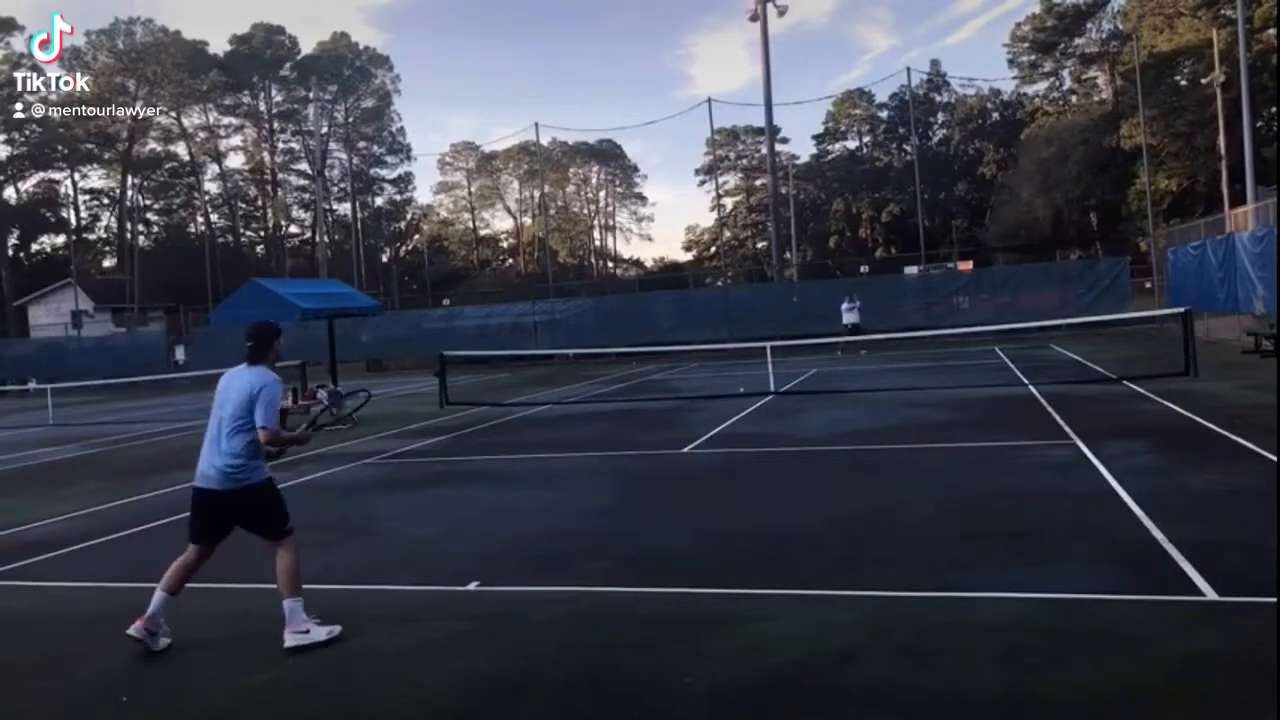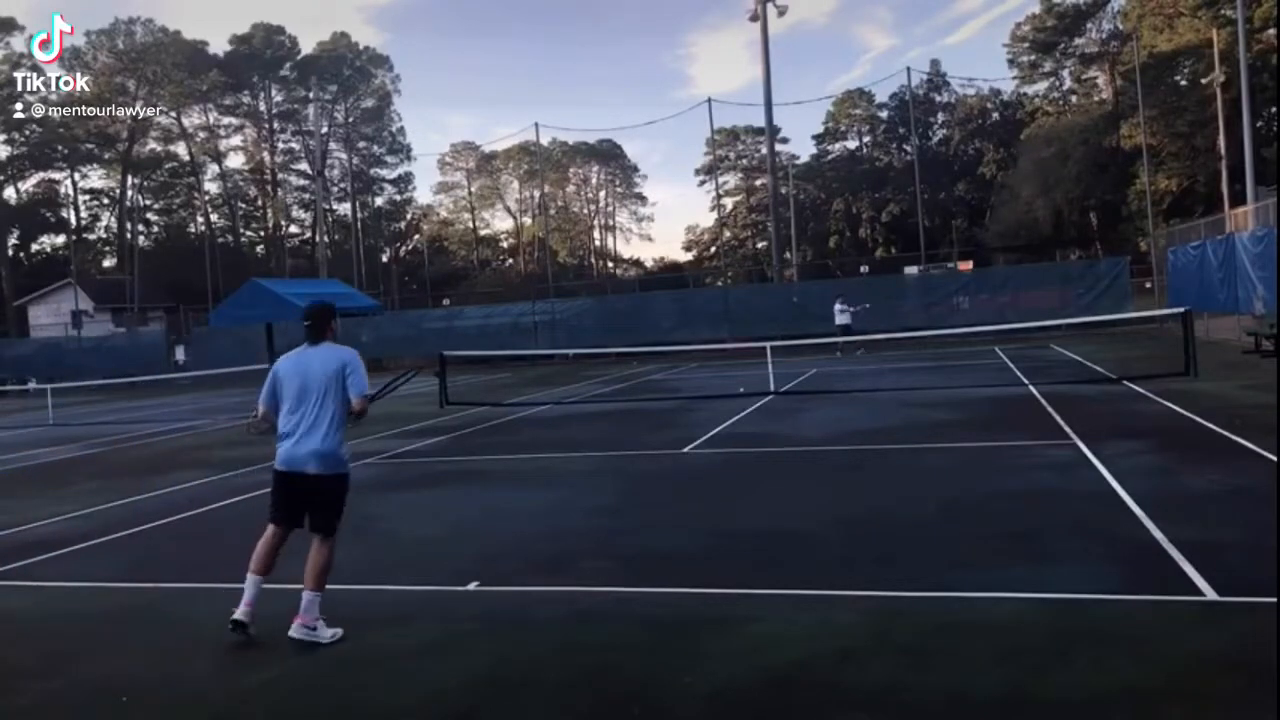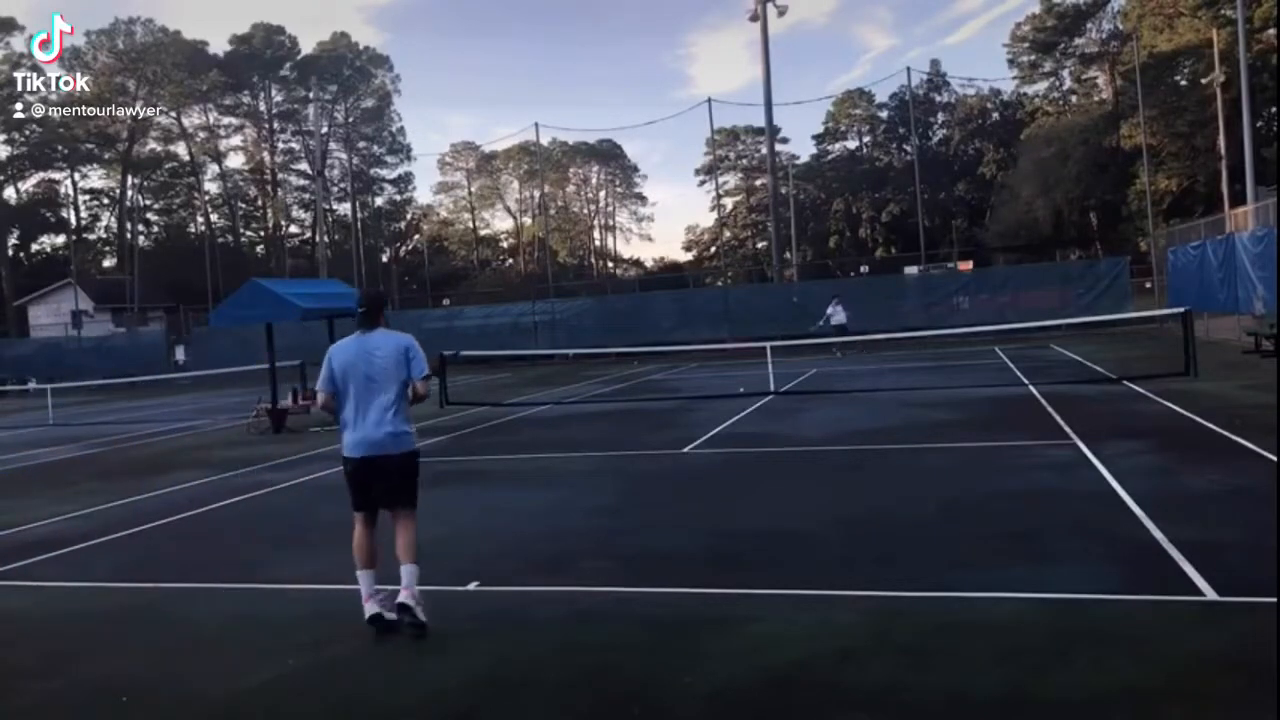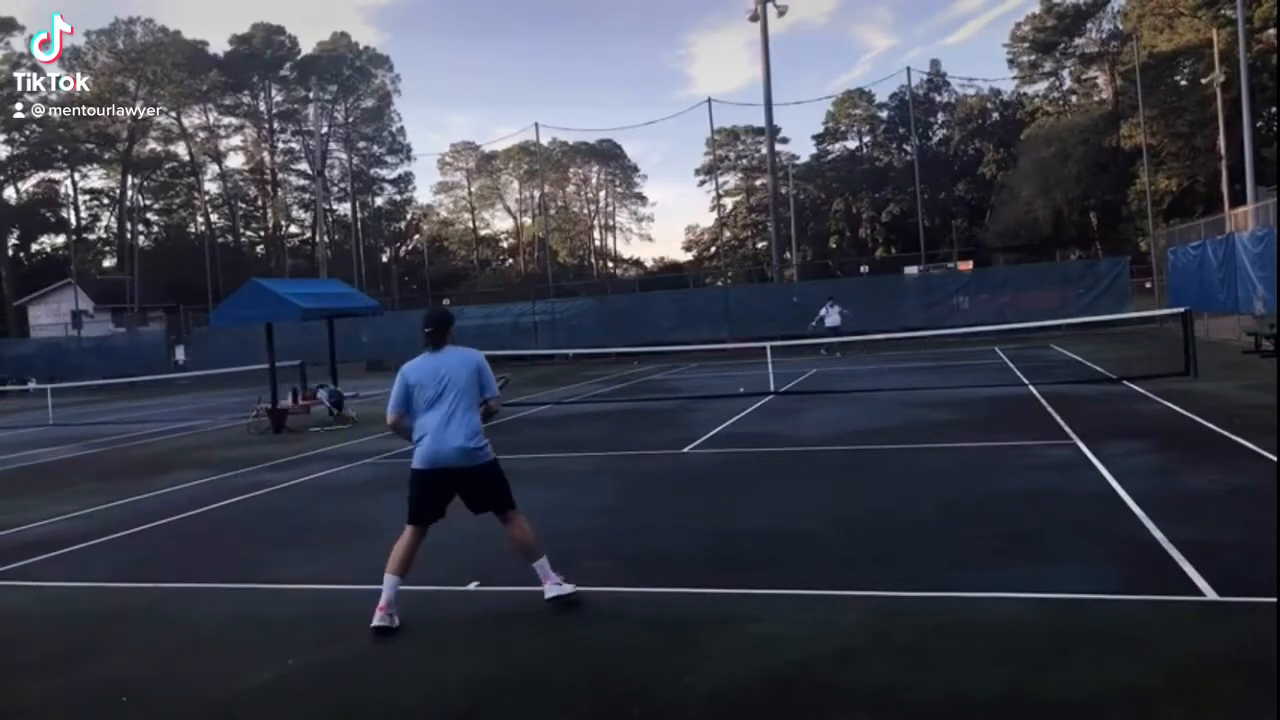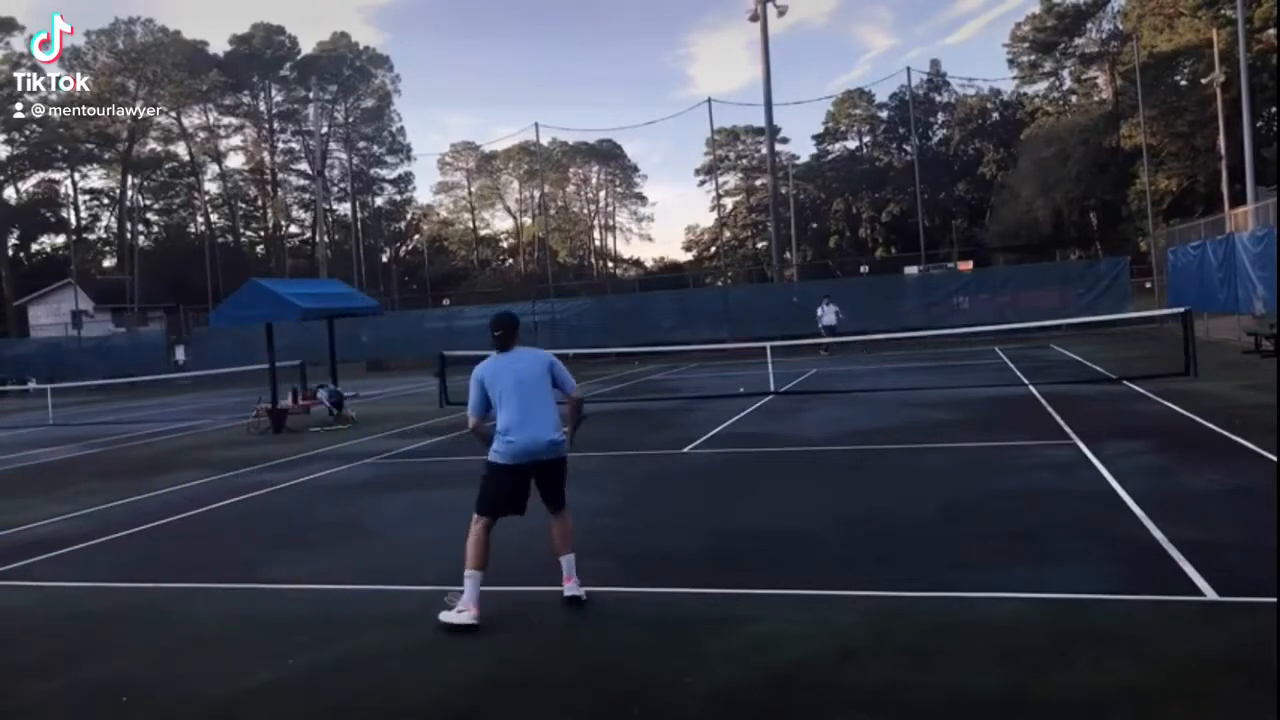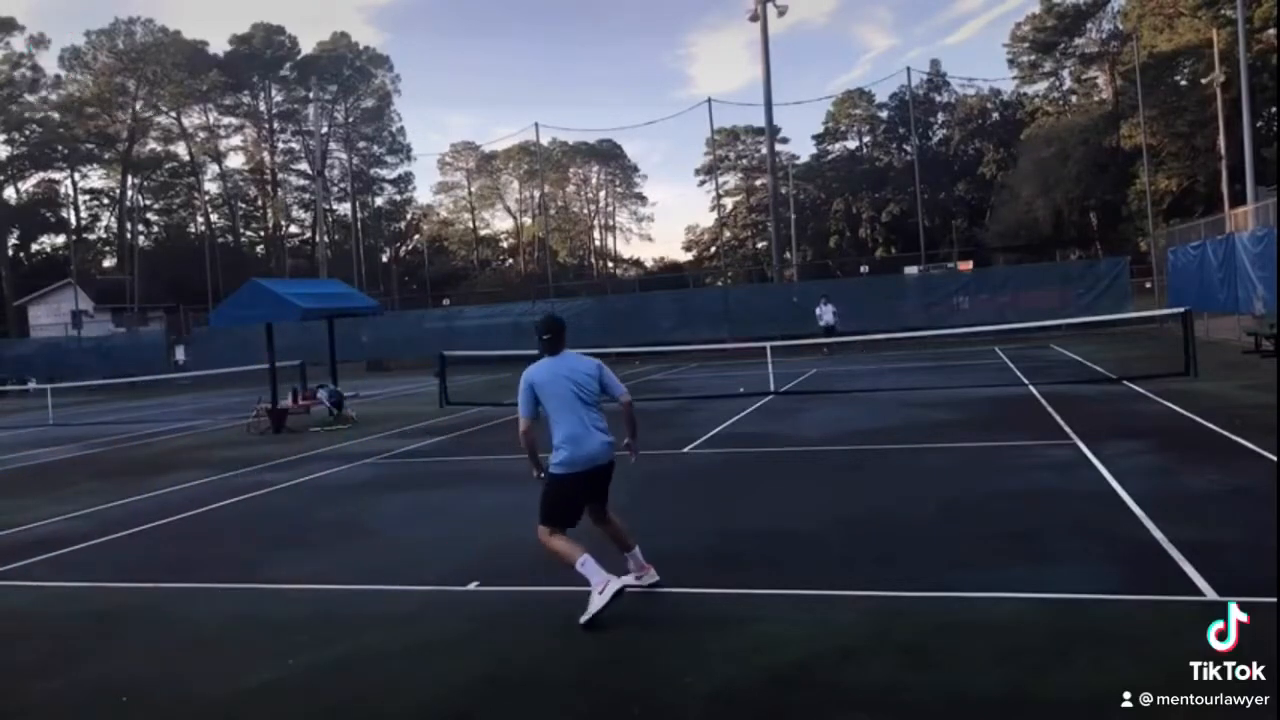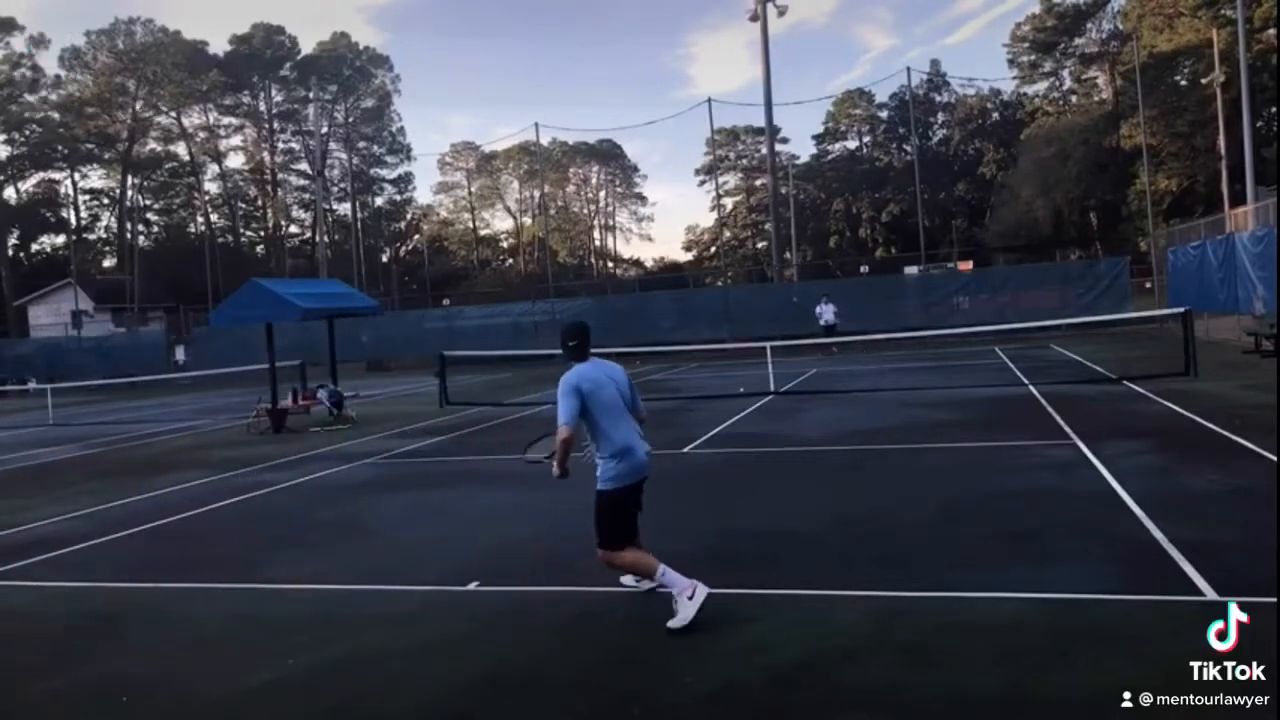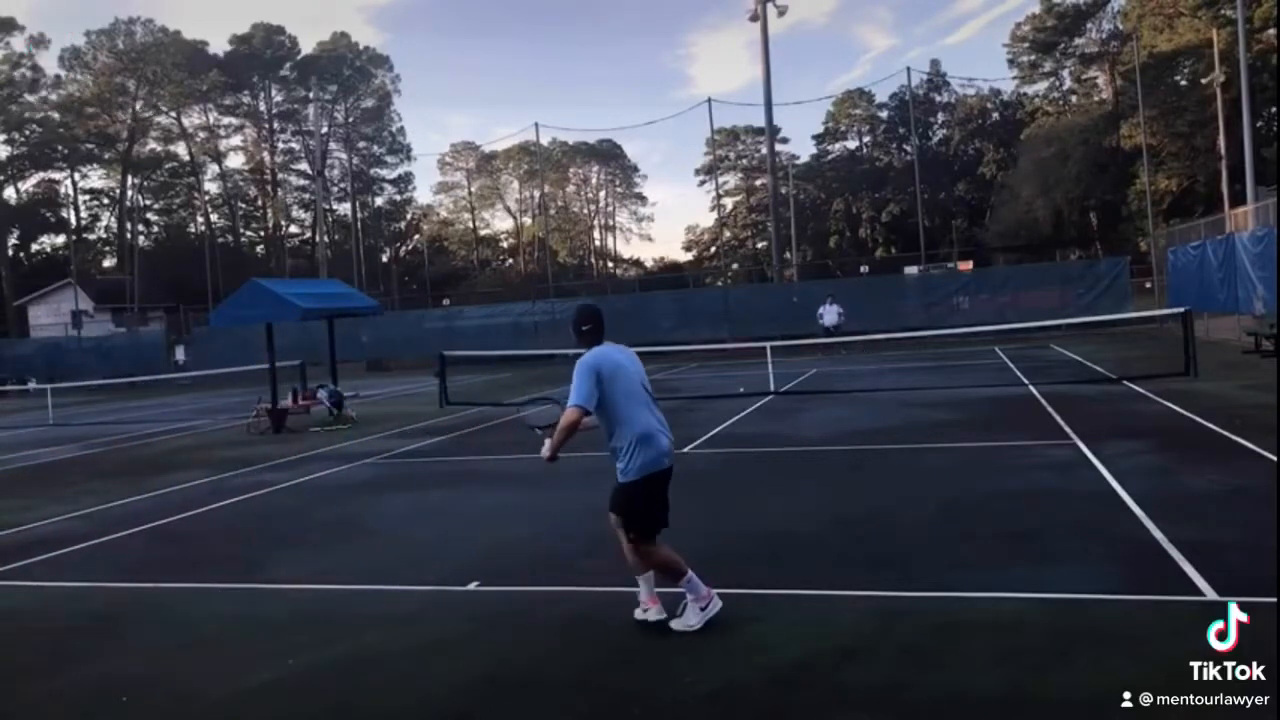
dt=0.2s
person 1, frame 1
left shoulder: (231, 376)
right shoulder: (268, 380)
right elbow: (267, 438)
right wrist: (291, 439)
left hip: (208, 478)
right hip: (243, 478)
left knee: (198, 551)
right knee: (286, 542)
left ankle: (149, 622)
right ankle: (298, 627)
person 1, frame 2
left shoulder: (284, 363)
right shoulder: (346, 357)
left elbow: (261, 418)
right elbow: (359, 407)
right wrist: (341, 417)
left hip: (287, 460)
right hip: (328, 461)
left knee: (275, 531)
right knee: (323, 538)
left ankle: (245, 607)
right ankle: (307, 621)
person 1, frame 3
left shoulder: (338, 350)
right shoulder: (404, 342)
left elbow: (324, 402)
right elbow: (421, 392)
left hip: (356, 448)
right hip: (395, 444)
left knee: (364, 521)
right knee: (404, 517)
left ankle: (371, 603)
right ankle: (408, 593)
person 1, frame 4
left shoulder: (409, 369)
right shoulder: (474, 359)
left elbow: (393, 421)
right elbow: (492, 406)
left hip: (427, 460)
right hip: (475, 455)
left knee: (414, 531)
right knee: (510, 516)
left ankle: (384, 610)
right ankle: (552, 583)
person 1, frame 5
left shoulder: (482, 370)
right shoulder: (543, 357)
left elbow: (474, 425)
right elbow: (575, 399)
right wrist: (571, 429)
left hip: (508, 453)
right hip: (551, 447)
left knee: (481, 524)
right knee: (558, 510)
left ankle: (468, 606)
right ankle: (571, 582)
person 1, frame 6
left shoulder: (531, 376)
right shoulder: (592, 363)
left elbow: (525, 429)
right elbow: (626, 401)
left wrist: (536, 465)
right wrist: (632, 438)
left hip: (567, 461)
right hip: (601, 454)
left knee: (549, 533)
right knee: (599, 512)
left ankle: (602, 582)
right ankle: (642, 568)
person 1, frame 7
left shoulder: (570, 381)
right shoulder: (616, 370)
left elbow: (565, 436)
left wrist: (559, 466)
left hip: (617, 471)
right hip: (637, 462)
left knee: (610, 553)
left ankle: (687, 589)
right ankle: (643, 572)
person 1, frame 8
left shoulder: (590, 363)
right shoulder: (624, 354)
left elbow: (574, 418)
left wrist: (552, 448)
left hip: (641, 462)
right hip: (654, 453)
left knee: (643, 543)
right knee: (620, 519)
left ankle: (701, 598)
right ankle: (650, 600)
